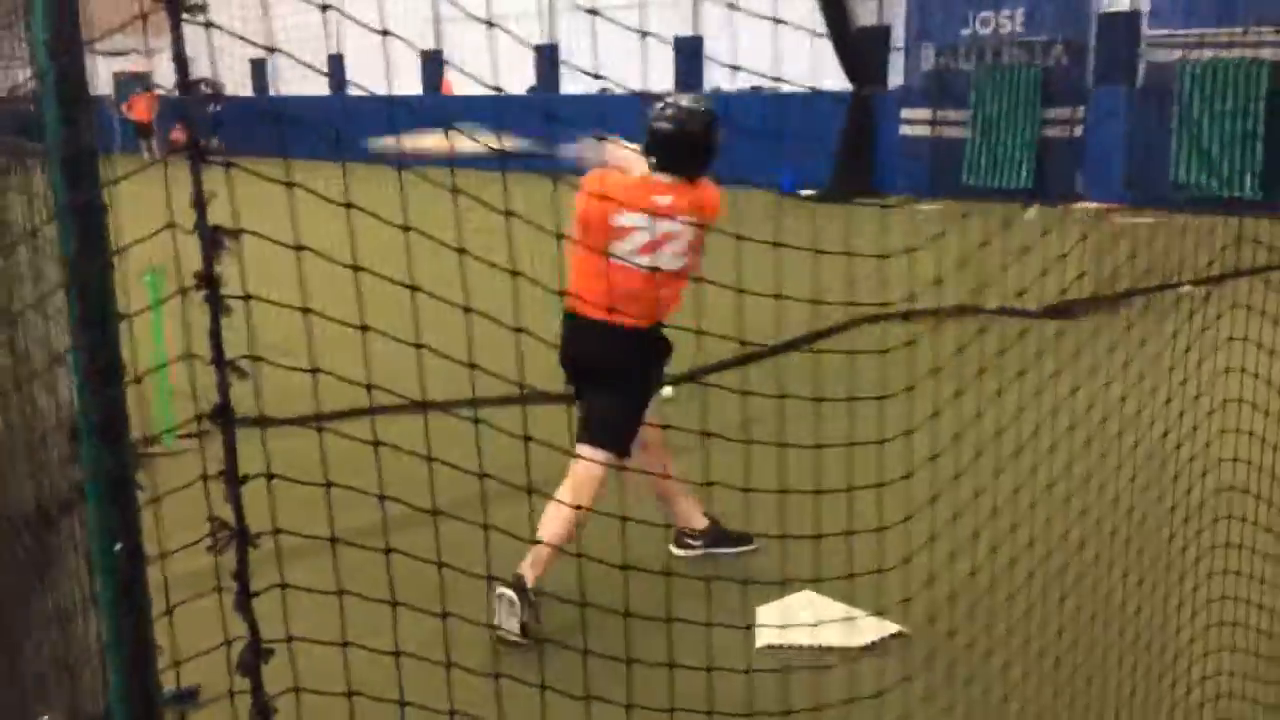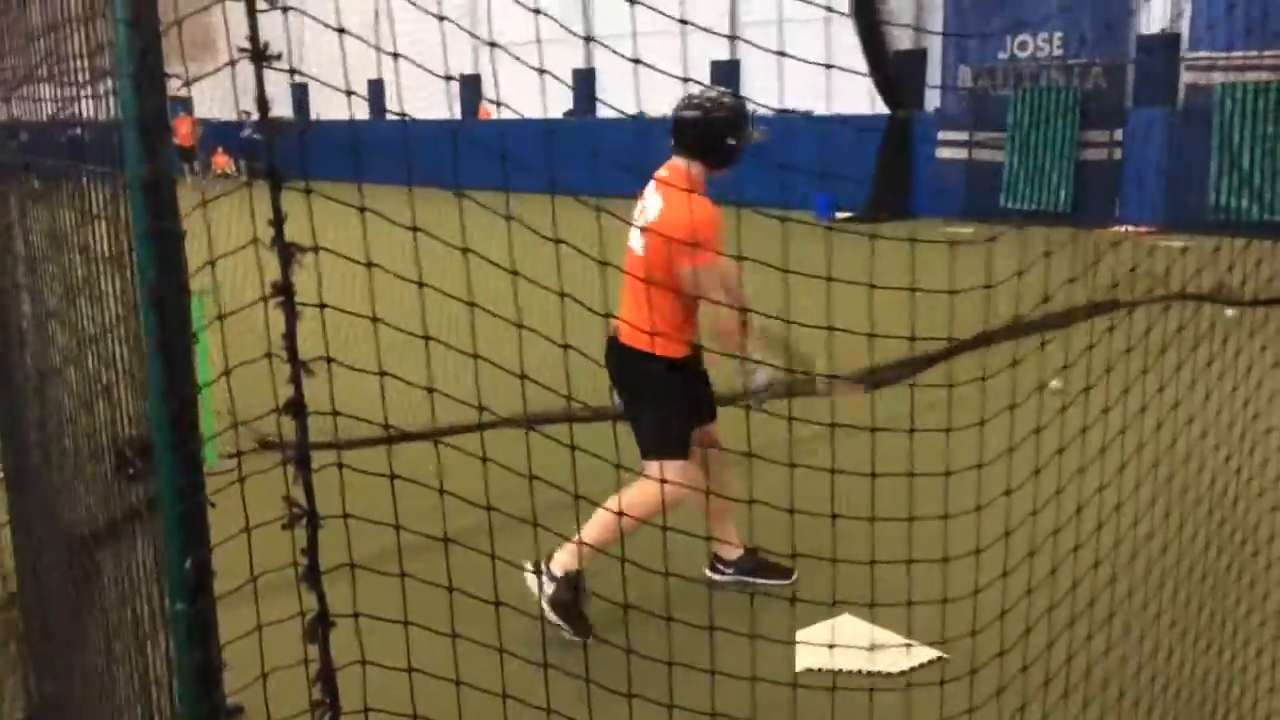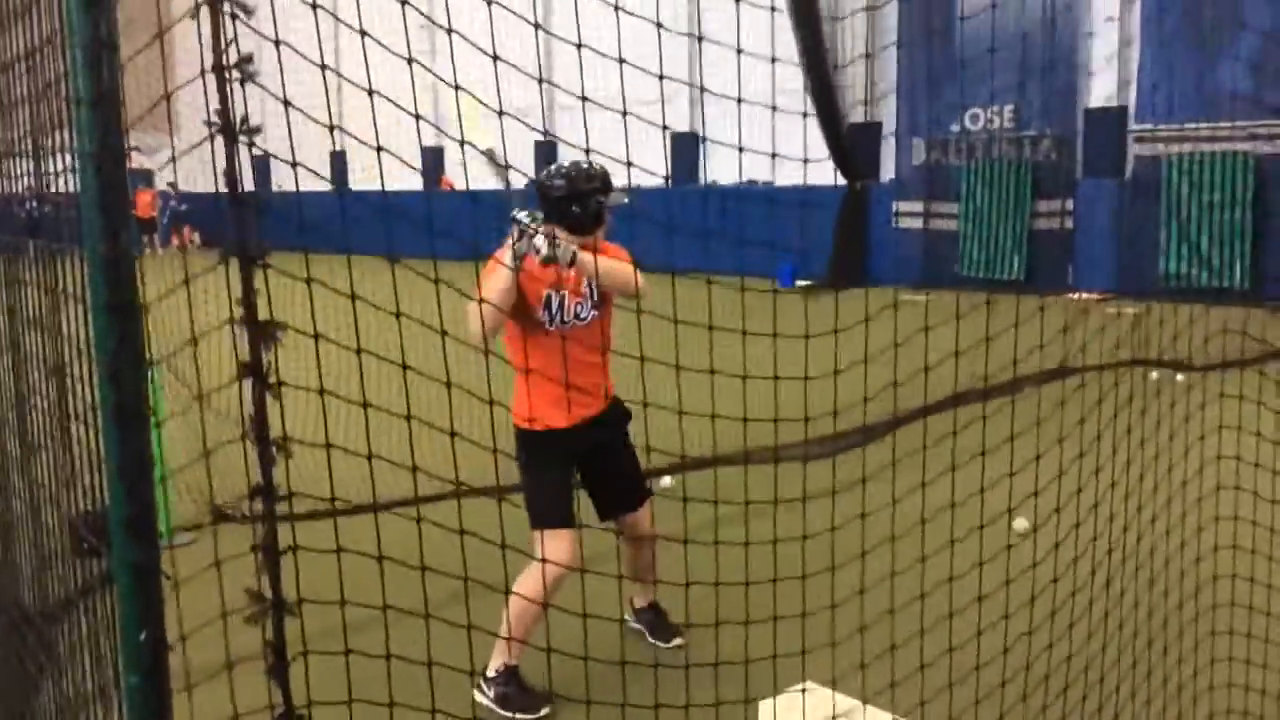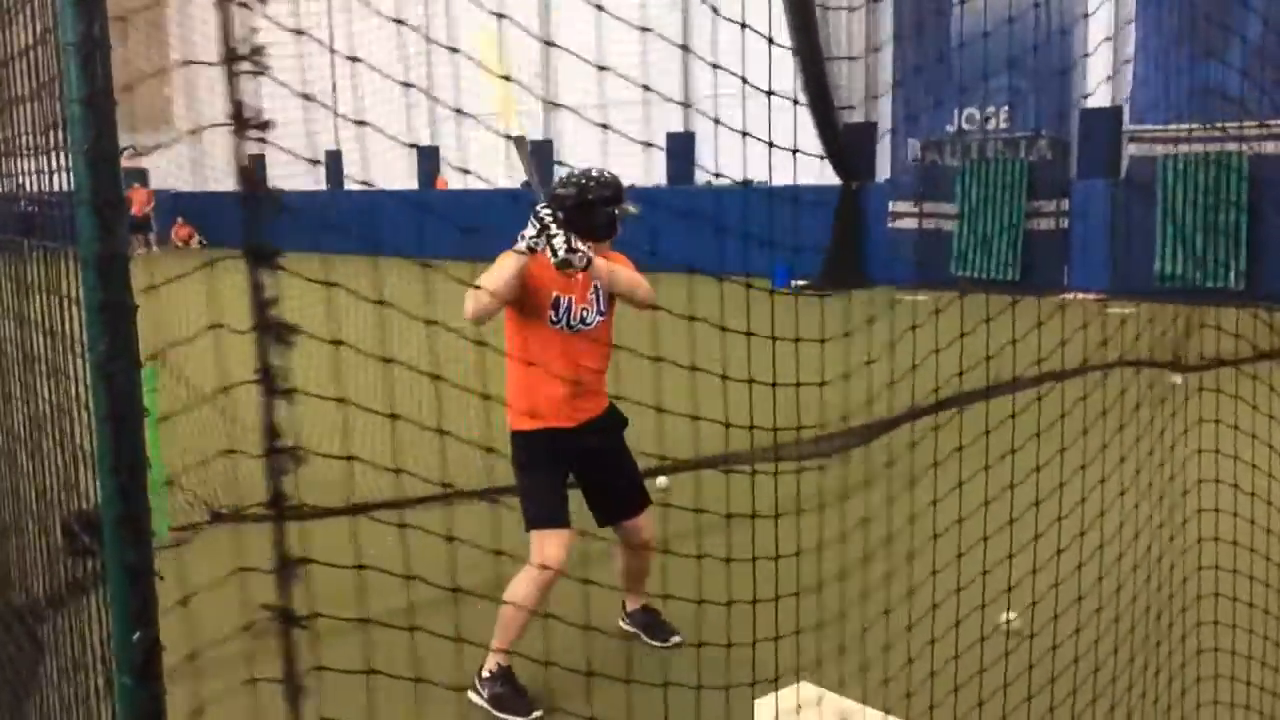
dt=1s
person 1, frame 1
left shoulder: (598, 188)
right shoulder: (703, 203)
left wrist: (611, 155)
right wrist: (627, 158)
left hip: (579, 333)
right hip: (633, 344)
left knee: (636, 435)
right knee: (591, 468)
left ankle: (693, 527)
right ankle: (522, 583)
person 1, frame 2
left shoulder: (664, 181)
right shoulder: (694, 213)
right elbow: (720, 306)
left wrist: (730, 295)
right wrist: (749, 358)
left hip: (665, 346)
right hip: (648, 354)
left knee: (707, 441)
right knee: (668, 483)
left ankle: (729, 555)
right ankle: (560, 569)
person 1, frame 3
left shoulder: (606, 254)
right shoulder: (513, 257)
left elbow: (634, 286)
right elbow: (481, 331)
left wrist: (564, 254)
right wrist: (516, 255)
left hip: (601, 414)
right hip: (542, 428)
left knee: (639, 524)
right knee: (557, 558)
left ankle: (643, 606)
right ankle: (497, 674)
person 1, frame 4
left shoulder: (609, 261)
right shoulder: (526, 264)
left elbow: (644, 296)
right elbow: (474, 310)
left wrist: (583, 260)
right wrist: (526, 245)
left hip: (596, 419)
right hip: (538, 431)
left knee: (640, 531)
right knee: (550, 557)
left ankle: (635, 609)
right ankle: (491, 675)
